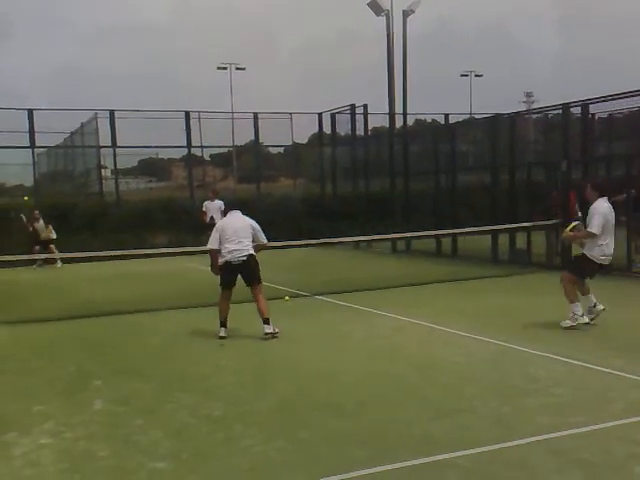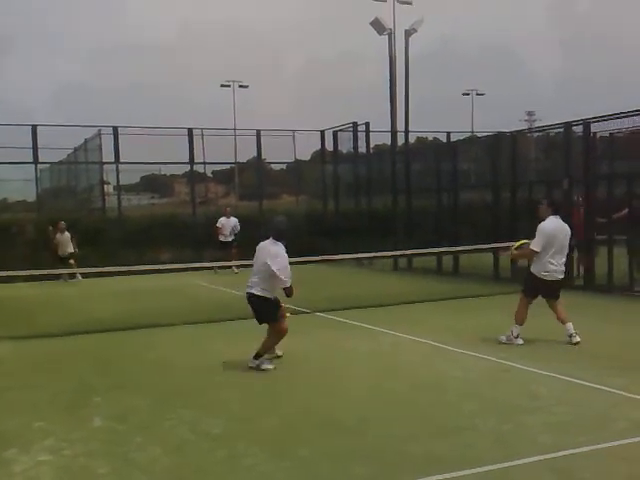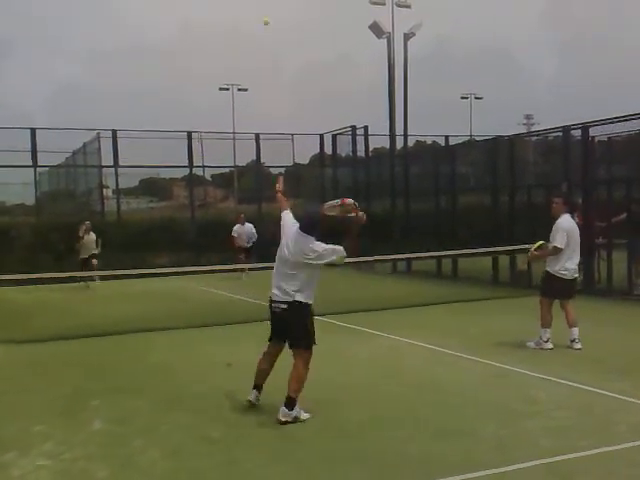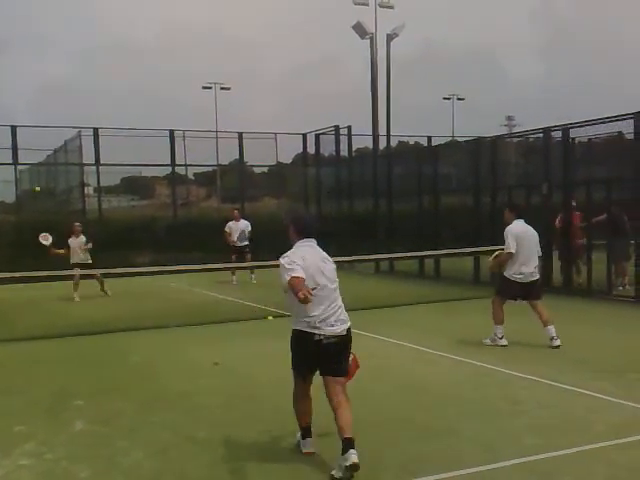
dt=0.7s
person 1, frame 1
left shoulder: (220, 223)
right shoulder: (249, 221)
left elbow: (212, 249)
right elbow: (263, 244)
left wrist: (213, 265)
left hip: (226, 262)
right hip: (246, 259)
left knee: (225, 295)
right knee: (258, 293)
left ankle: (223, 329)
right ankle: (268, 327)
person 1, frame 2
left shoulder: (262, 245)
right shoulder: (280, 255)
right elbow: (286, 287)
right wrist: (290, 292)
left hip: (255, 292)
right hip: (260, 296)
left knee: (281, 315)
right knee: (281, 329)
left ankle: (269, 350)
right ankle: (257, 359)
person 1, frame 3
left shoulder: (290, 228)
right shoulder: (314, 250)
left elbow: (284, 207)
right elbow: (344, 251)
left wrist: (279, 191)
right wrist: (356, 226)
left hip: (276, 303)
right hip: (298, 307)
left knee: (272, 350)
right knee: (302, 360)
left ankle: (256, 392)
right ankle: (288, 410)
person 1, frame 4
left shoulder: (292, 257)
right shoulder: (325, 258)
left elbow: (295, 281)
left wrist: (300, 292)
left hip: (308, 333)
right hip: (339, 331)
left knee: (301, 386)
right knee: (338, 395)
left ankle: (306, 439)
right ankle: (349, 452)
person 2, frame 1
left shoulder: (597, 207)
right shoulder: (606, 206)
left elbow: (593, 233)
left wrist: (573, 236)
right wrist: (580, 238)
left hip: (593, 254)
right hip: (601, 254)
left knee: (566, 278)
right knee: (577, 280)
left ankle: (577, 314)
right ankle: (594, 307)
person 2, frame 2
left shoulder: (544, 226)
right shoulder: (566, 228)
left elbow: (535, 250)
left wrist: (517, 254)
left hip: (540, 273)
right hip: (557, 273)
left knee: (524, 301)
right knee: (554, 303)
left ankle: (514, 335)
right ankle: (573, 334)
person 2, frame 3
left shoulder: (561, 223)
right shoulder: (572, 223)
left elbow: (557, 248)
left wrist: (538, 255)
right wrist: (544, 251)
left hip: (556, 272)
right hip: (570, 272)
left knee: (545, 303)
right knee: (566, 304)
left ankle: (545, 340)
right ankle: (575, 339)
person 2, frame 4
left shoulder: (510, 229)
right shoulder: (532, 230)
left elbow: (509, 254)
right elbow: (537, 253)
left wrist: (497, 264)
left hip: (513, 276)
right hip: (532, 276)
left knee: (497, 302)
right knee: (537, 306)
left ankle: (499, 337)
right ankle: (554, 337)
